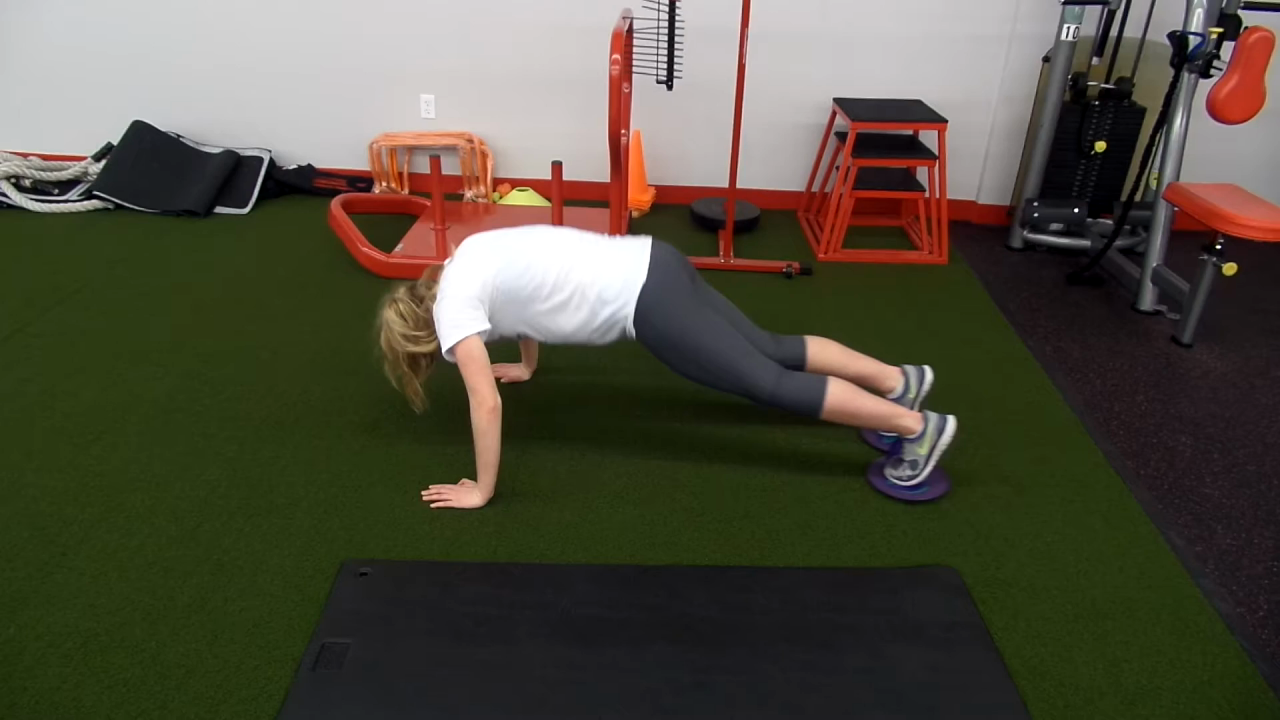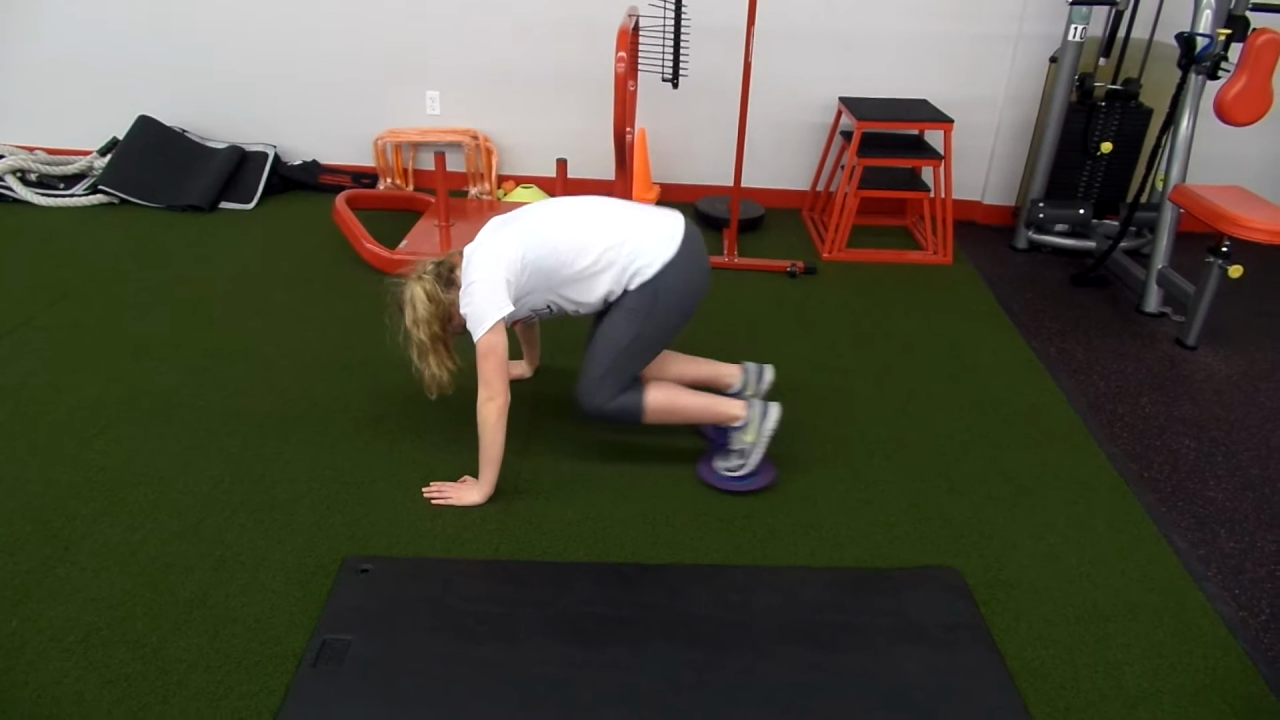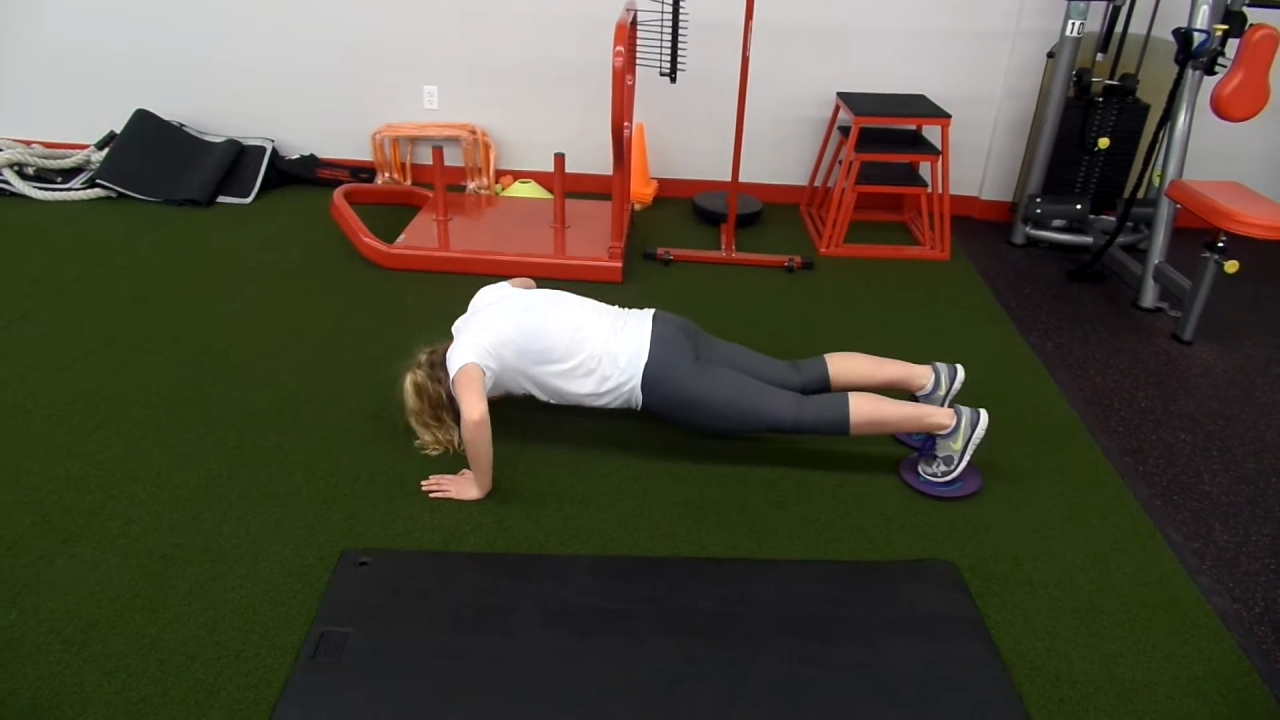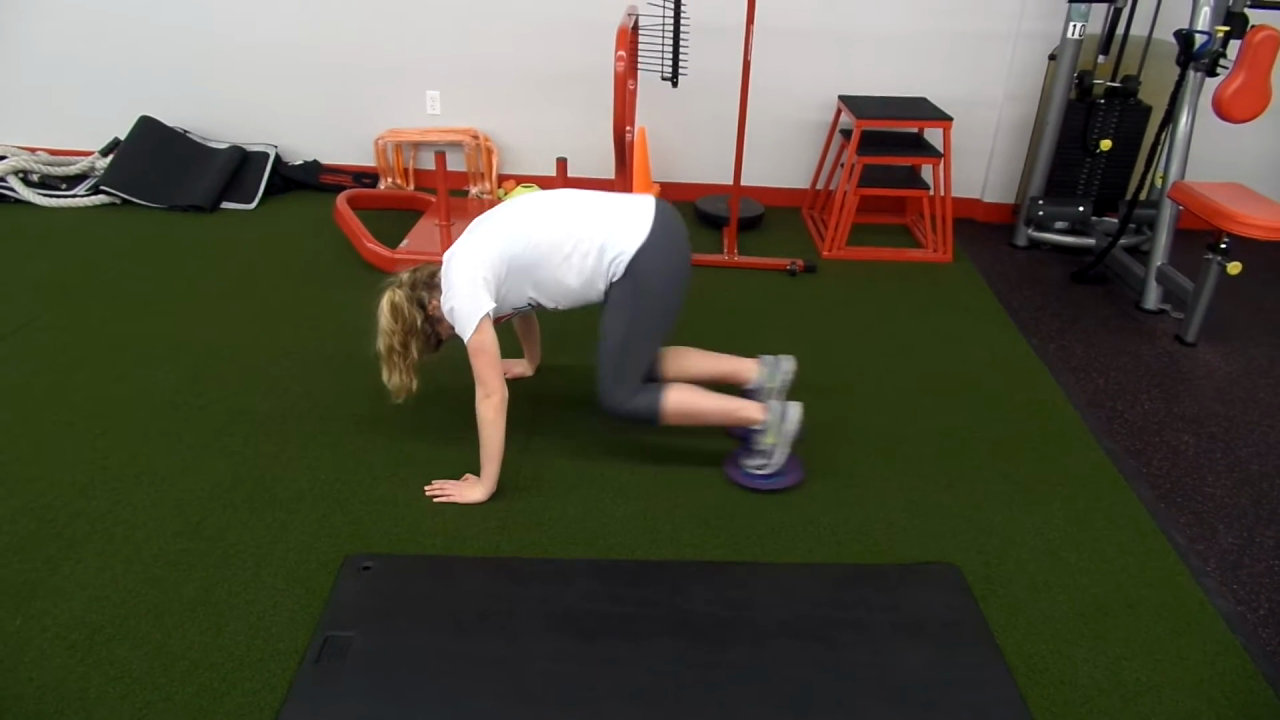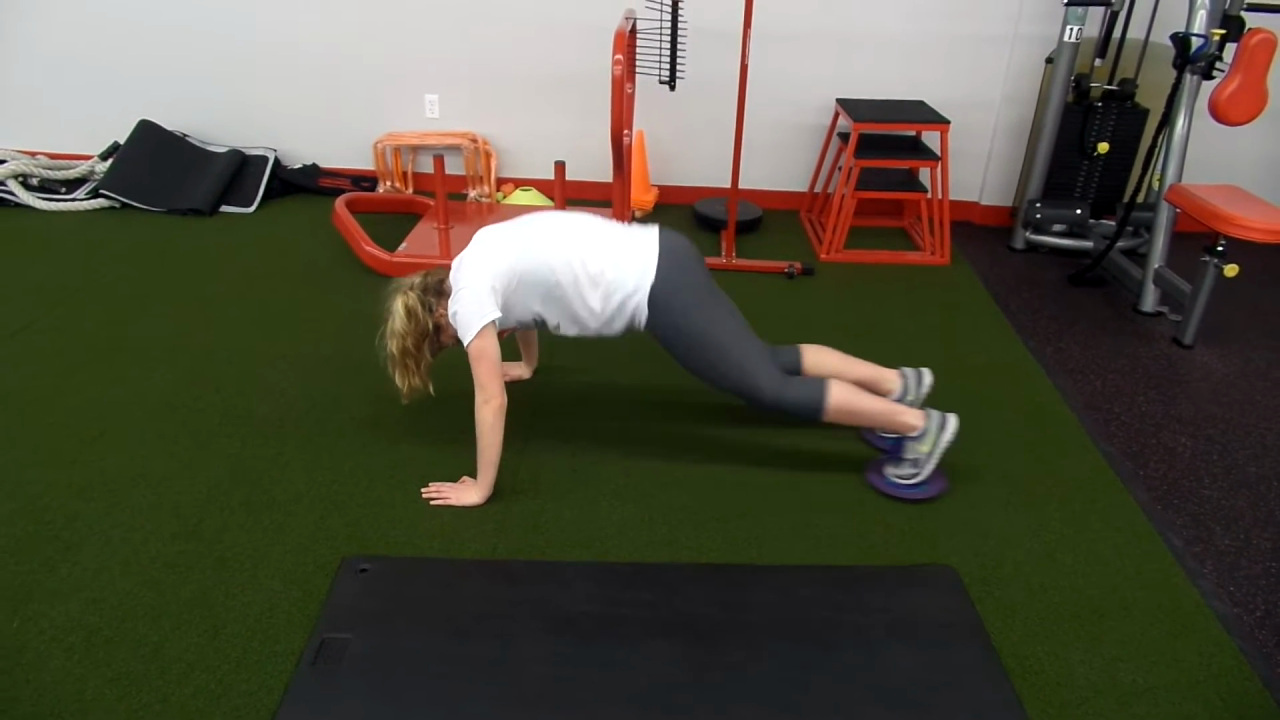
dt=1s
person 1, frame 1
left shoulder: (450, 307)
right shoulder: (466, 262)
left elbow: (485, 405)
left wrist: (481, 490)
right wrist: (527, 366)
left hip: (645, 298)
right hip: (652, 264)
left knee: (763, 381)
right knee: (767, 349)
left ankle: (919, 428)
right ankle: (901, 380)
person 1, frame 2
left shoulder: (477, 290)
right shoulder: (478, 258)
left elbow: (494, 398)
left wrist: (481, 488)
right wrist: (530, 362)
left hip: (660, 266)
right hip: (664, 238)
left knee: (599, 398)
right knee: (615, 367)
left ankle: (742, 414)
right ankle: (738, 378)
person 1, frame 3
left shoulder: (464, 356)
right shoulder: (483, 304)
left elbow: (475, 418)
right elbow: (527, 283)
left wrist: (478, 484)
left hip: (656, 375)
right hip: (660, 331)
left knee: (791, 413)
right knee: (795, 377)
left ankle: (947, 421)
right ankle: (930, 377)
person 1, frame 4
left shoulder: (460, 288)
right shoulder: (467, 258)
left elbow: (490, 393)
left wrist: (485, 485)
right wrist: (530, 360)
left hip: (646, 254)
right hip: (646, 225)
left knee: (620, 397)
right knee: (626, 364)
left ankle: (762, 415)
right ankle: (752, 373)
person 1, frame 5
left shoulder: (468, 299)
right shoulder: (478, 254)
left elbow: (492, 401)
left wrist: (481, 488)
right wrist: (528, 362)
left hip: (651, 290)
right hip: (659, 257)
left knee: (764, 386)
right knee: (765, 359)
left ankle: (918, 424)
right ankle: (898, 383)
